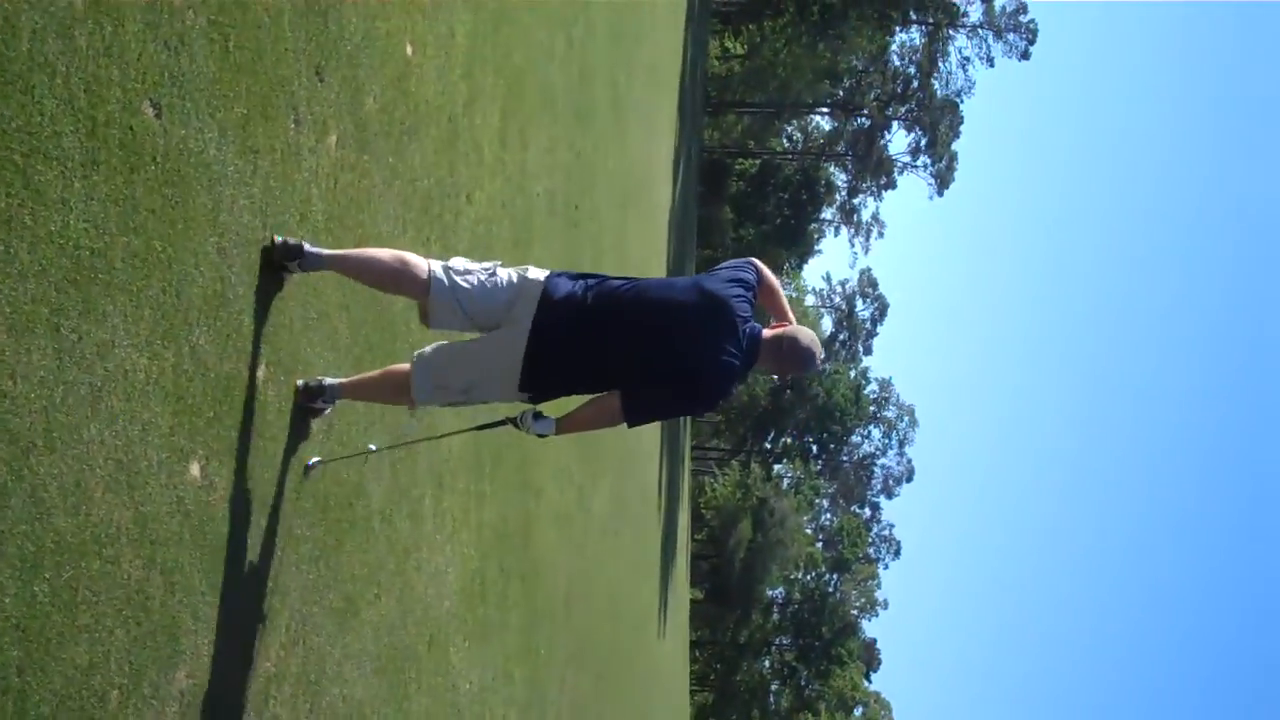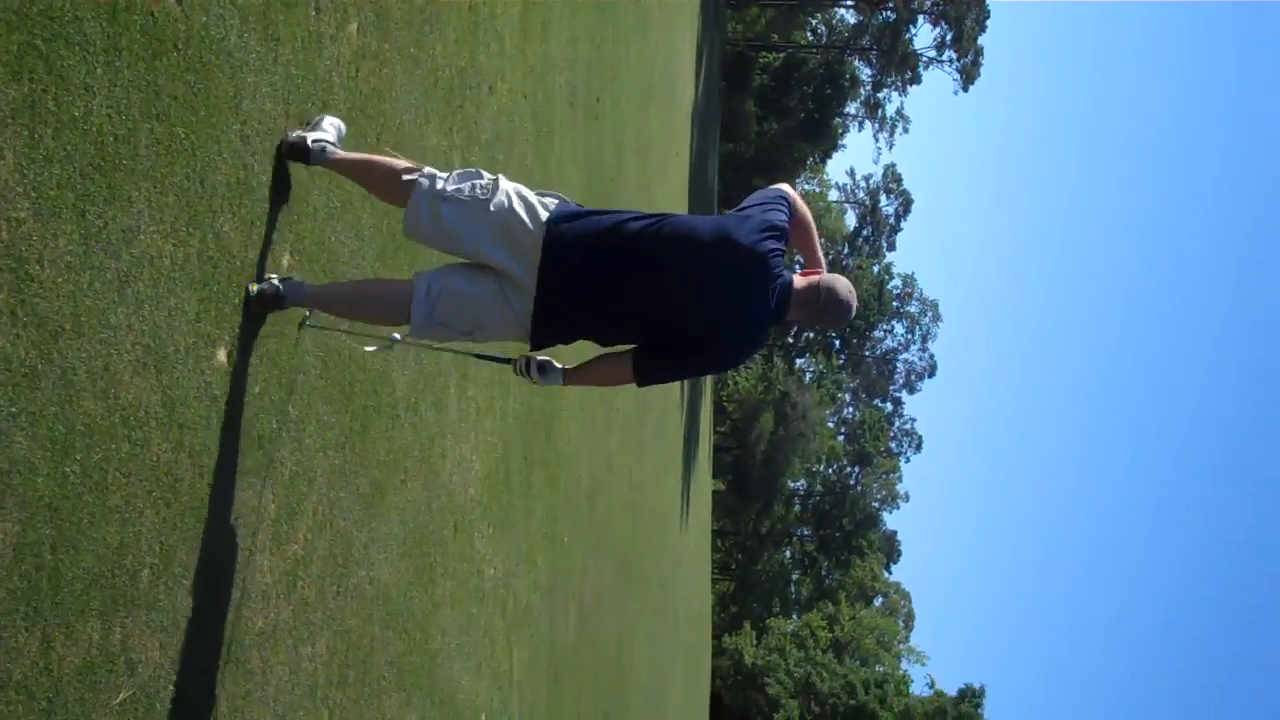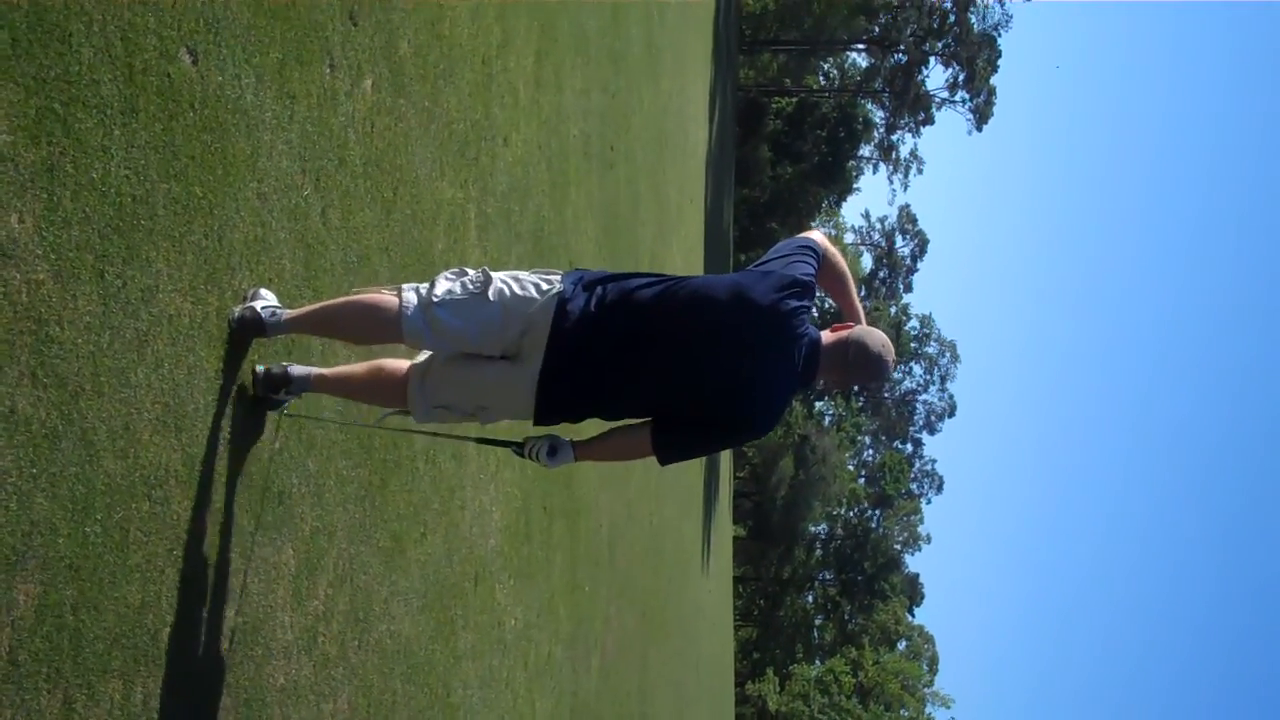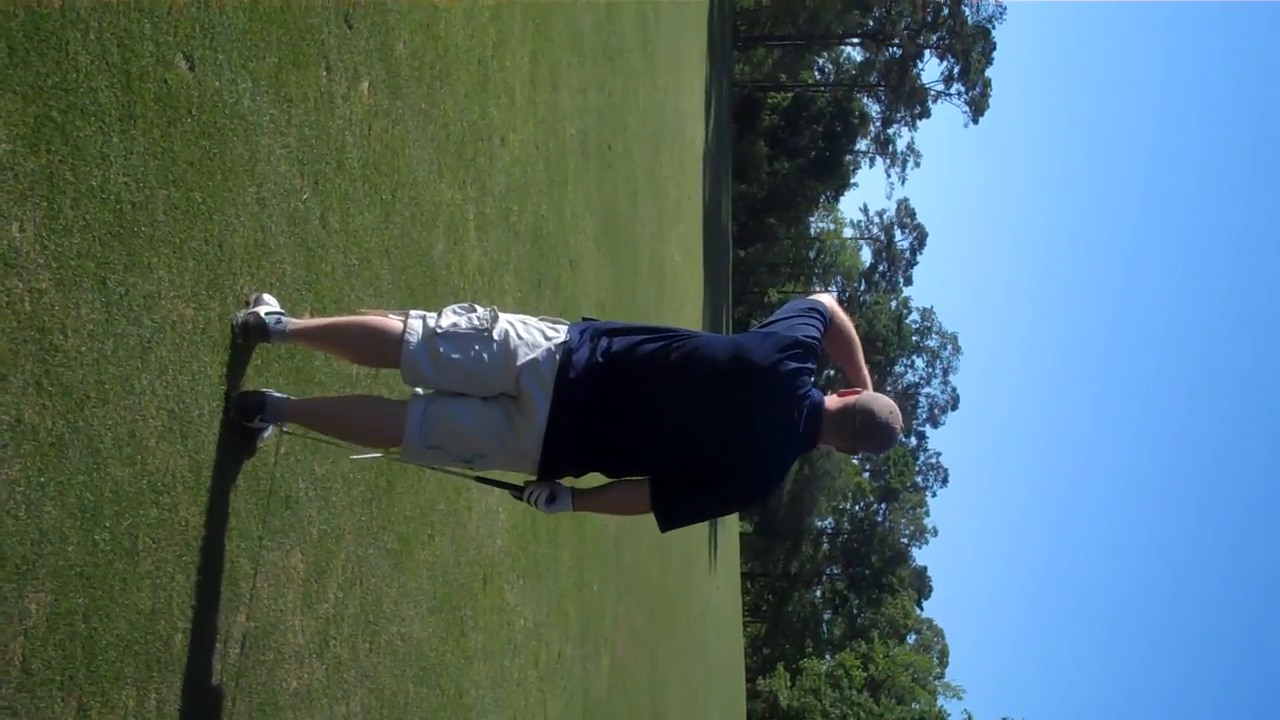
dt=1s
person 1, frame 1
left shoulder: (731, 290)
right shoulder: (708, 385)
left elbow: (760, 268)
right elbow: (622, 405)
left wrist: (788, 323)
right wrist: (554, 426)
left hip: (546, 292)
right hip: (539, 364)
left knee: (426, 279)
right knee: (425, 379)
left ankle: (313, 256)
person 1, frame 2
left shoulder: (762, 231)
right shoulder: (733, 343)
left elbow: (786, 193)
right elbow: (635, 365)
left wrist: (816, 264)
right wrist: (562, 376)
left hip: (555, 229)
right hip: (544, 308)
left knee: (430, 195)
right knee: (419, 305)
left ankle: (323, 149)
right ankle: (301, 293)
person 1, frame 3
left shoulder: (786, 289)
right shoulder: (758, 411)
left elbow: (817, 240)
right elbow: (655, 437)
left wrist: (858, 323)
right wrist: (574, 452)
left hip: (563, 303)
right hip: (556, 390)
left knee: (412, 311)
right knee: (420, 389)
left ankle: (278, 317)
right ankle: (305, 380)
person 1, frame 4
left shoulder: (791, 351)
right shoulder: (759, 476)
left elbow: (824, 302)
right elbow: (655, 494)
left wrist: (863, 384)
right wrist: (571, 499)
left hip: (564, 350)
right hip: (557, 443)
left knee: (415, 338)
right knee: (410, 425)
left ankle: (283, 325)
right ankle: (283, 407)
